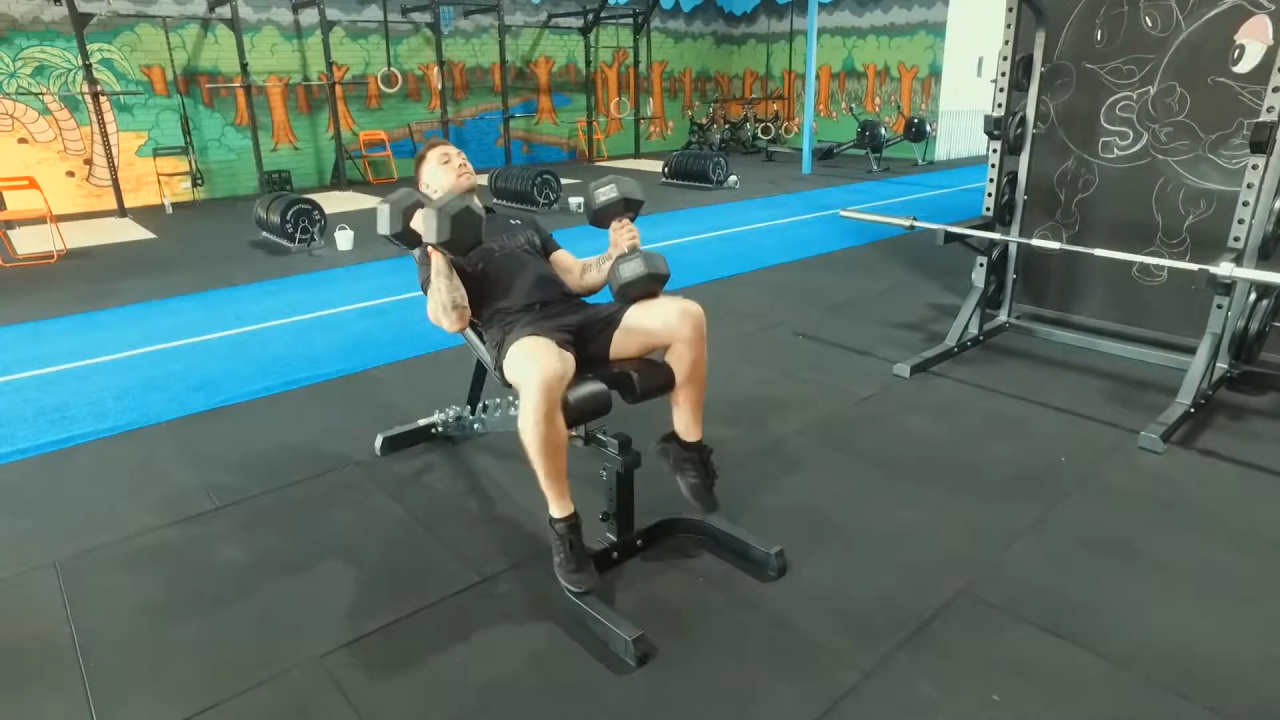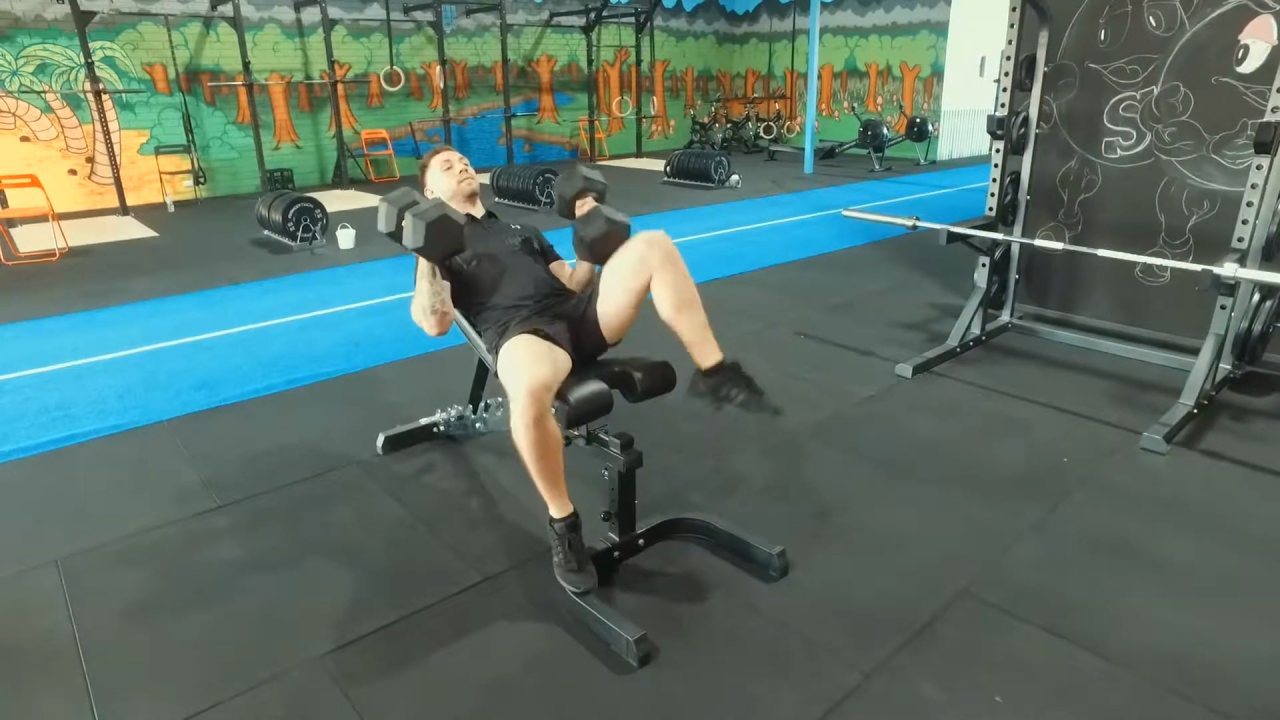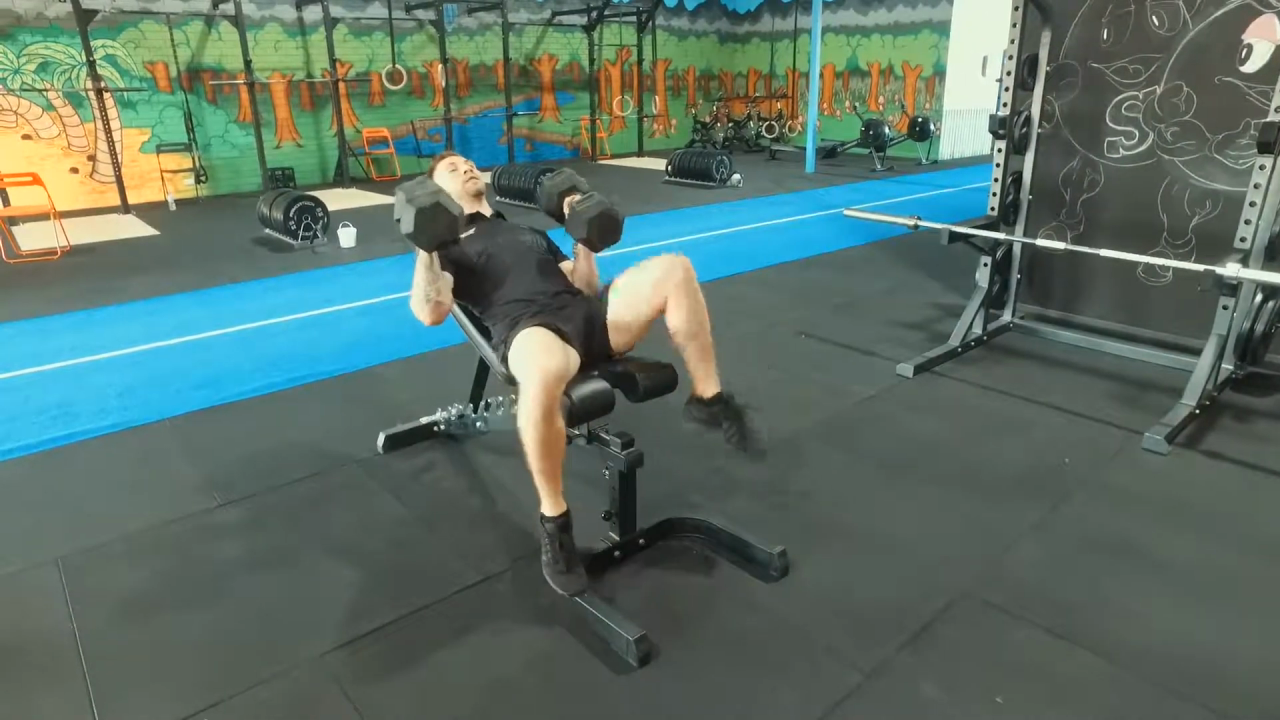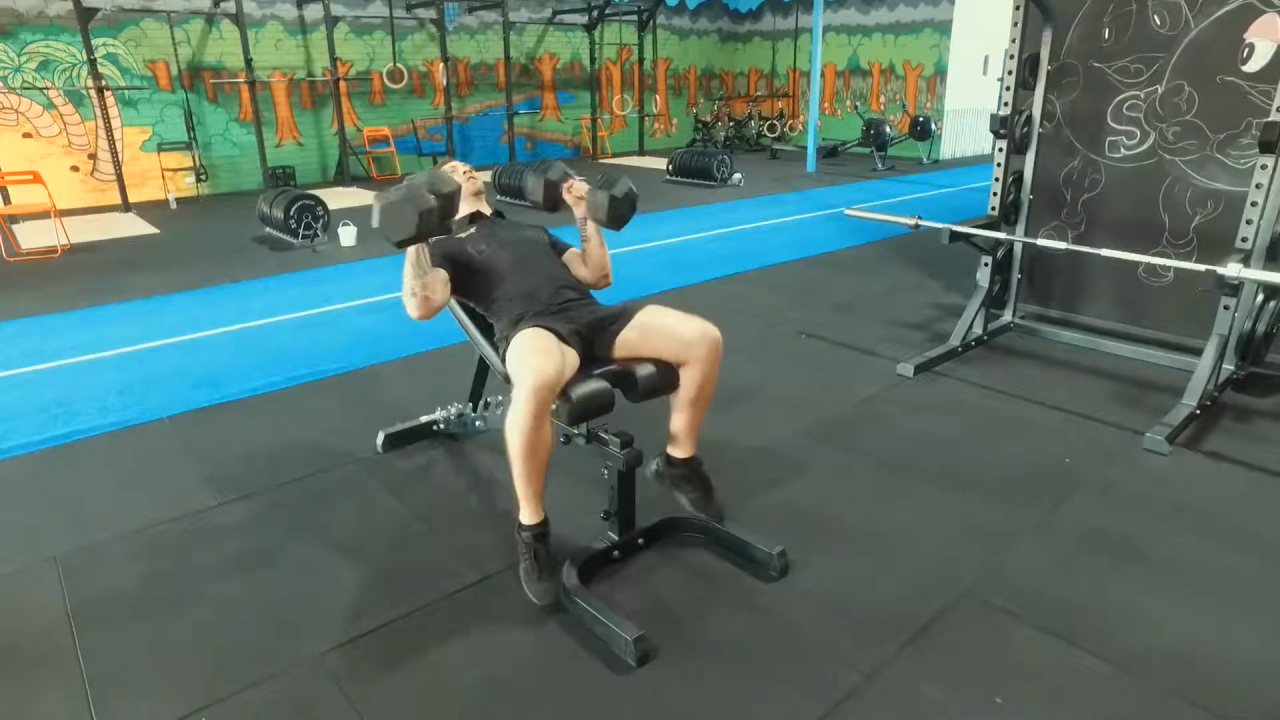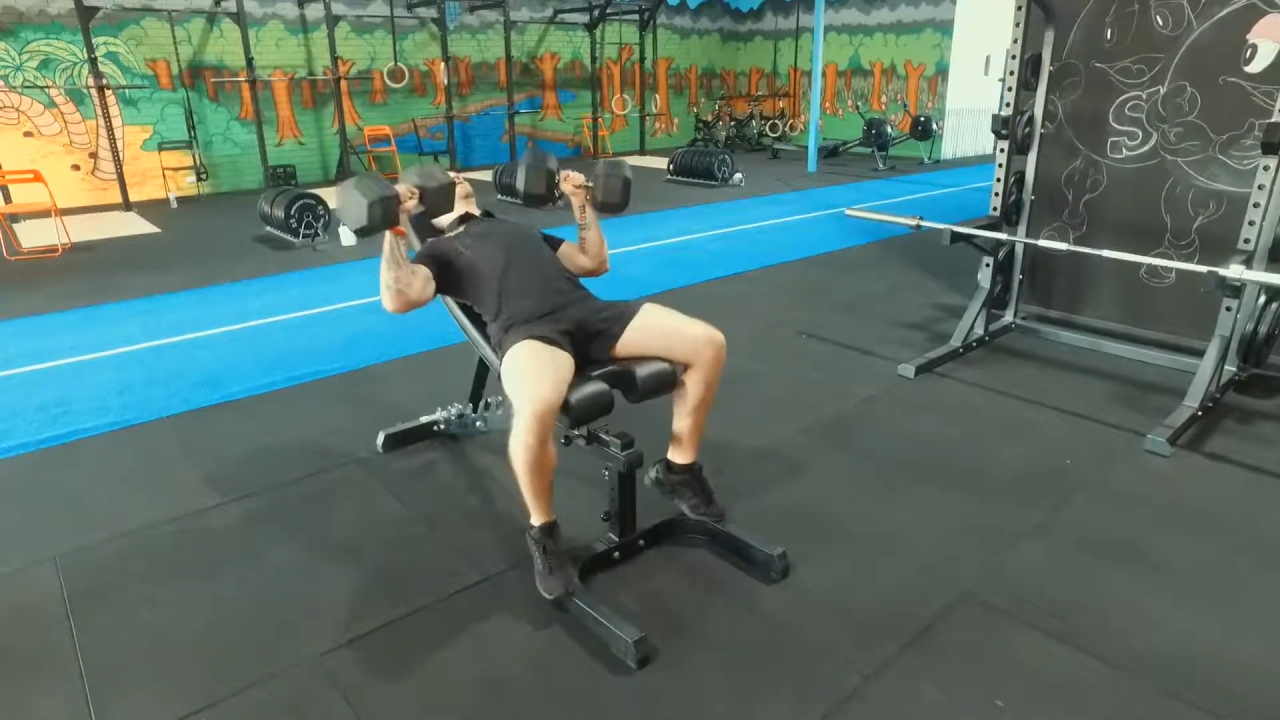
dt=0.3s
person 1, frame 1
left shoulder: (521, 223)
right shoulder: (439, 247)
left elbow: (580, 279)
right elbow: (453, 319)
left wrist: (617, 250)
right wrist: (438, 250)
left hip: (583, 319)
right hip: (523, 333)
left knee: (685, 317)
right knee: (542, 383)
left ankle: (686, 448)
right ankle: (564, 524)
person 1, frame 2
left shoulder: (522, 231)
left elbow: (573, 284)
right elbow: (435, 323)
right wrist: (425, 253)
left hip: (578, 316)
right hip: (521, 333)
left knee: (652, 245)
right knee: (531, 389)
left ankle: (715, 375)
right ankle: (563, 524)
person 1, frame 3
left shoulder: (531, 231)
right shoulder: (449, 249)
left elbow: (585, 287)
right elbow: (431, 312)
left hip: (587, 316)
right hip: (531, 330)
left knee: (672, 269)
right knee: (544, 378)
left ankle: (710, 402)
right ankle: (554, 519)
person 1, frame 4
left shoulder: (532, 231)
right shoulder: (448, 247)
left elbow: (598, 276)
right elbow: (421, 306)
left wrist: (584, 215)
left hip: (592, 316)
right hip: (533, 328)
left knee: (704, 340)
right knee: (537, 383)
left ankle: (678, 462)
right ankle: (531, 528)
person 1, frame 5
left shoulder: (524, 230)
right shoulder: (440, 251)
left elbow: (595, 262)
right elbow: (397, 299)
left wrist: (580, 203)
right wrist: (397, 226)
left hip: (591, 314)
right hip: (528, 331)
left knee: (709, 344)
right knee: (536, 408)
left ankle: (678, 469)
right ankle: (542, 531)
